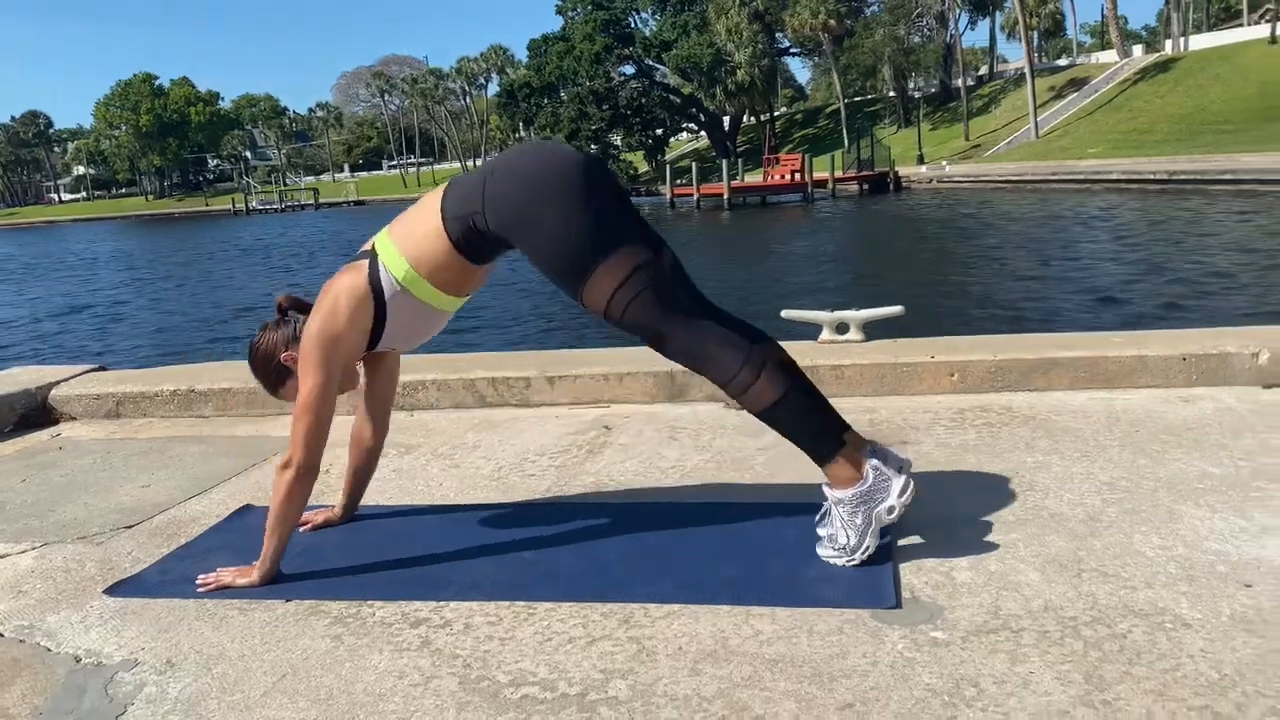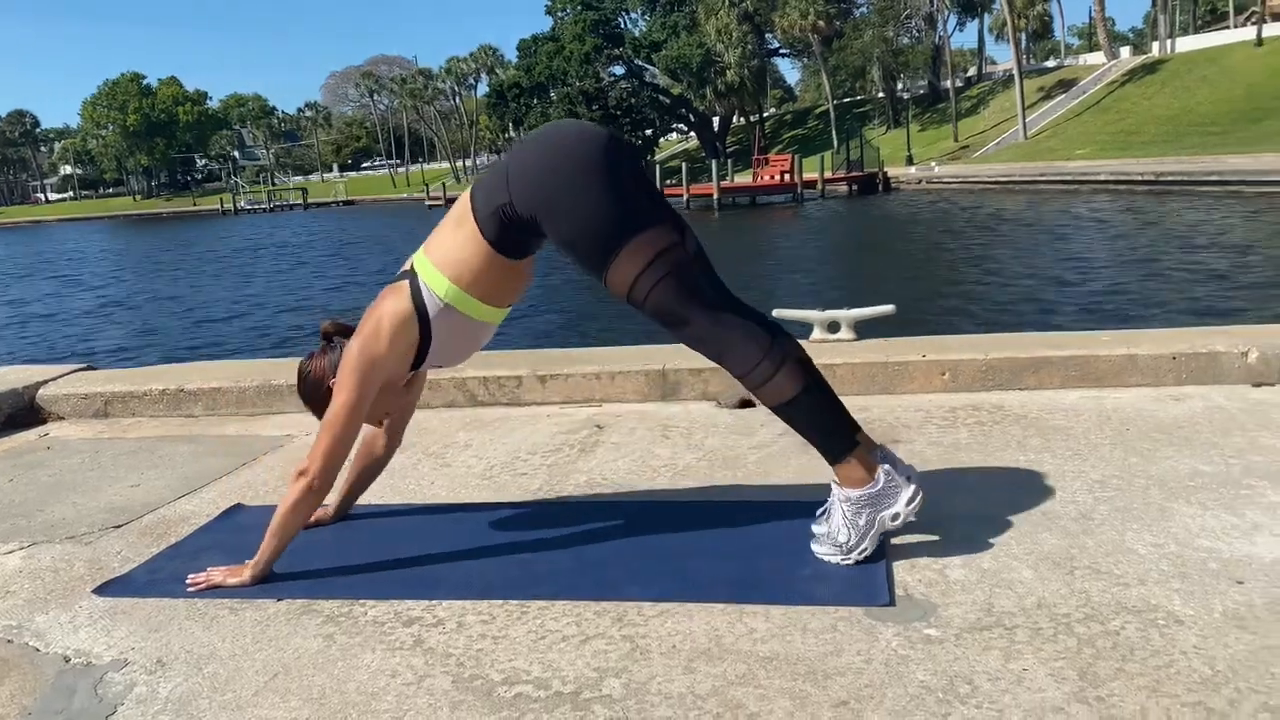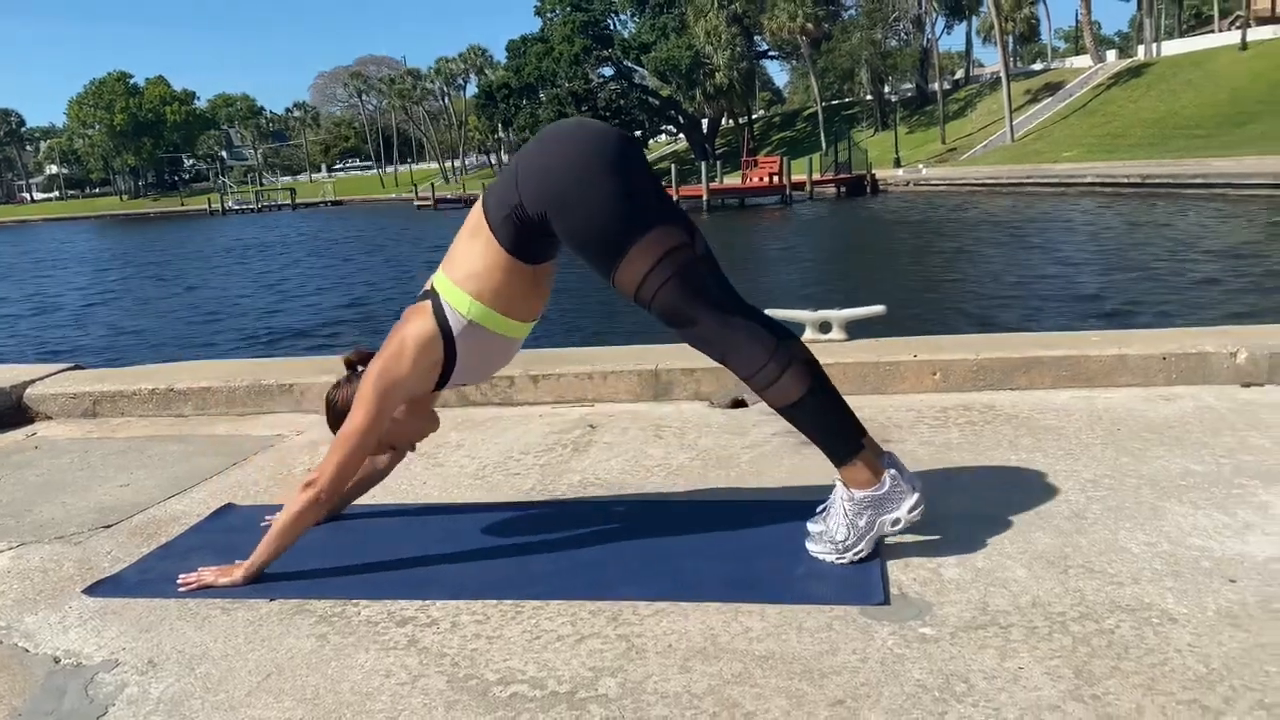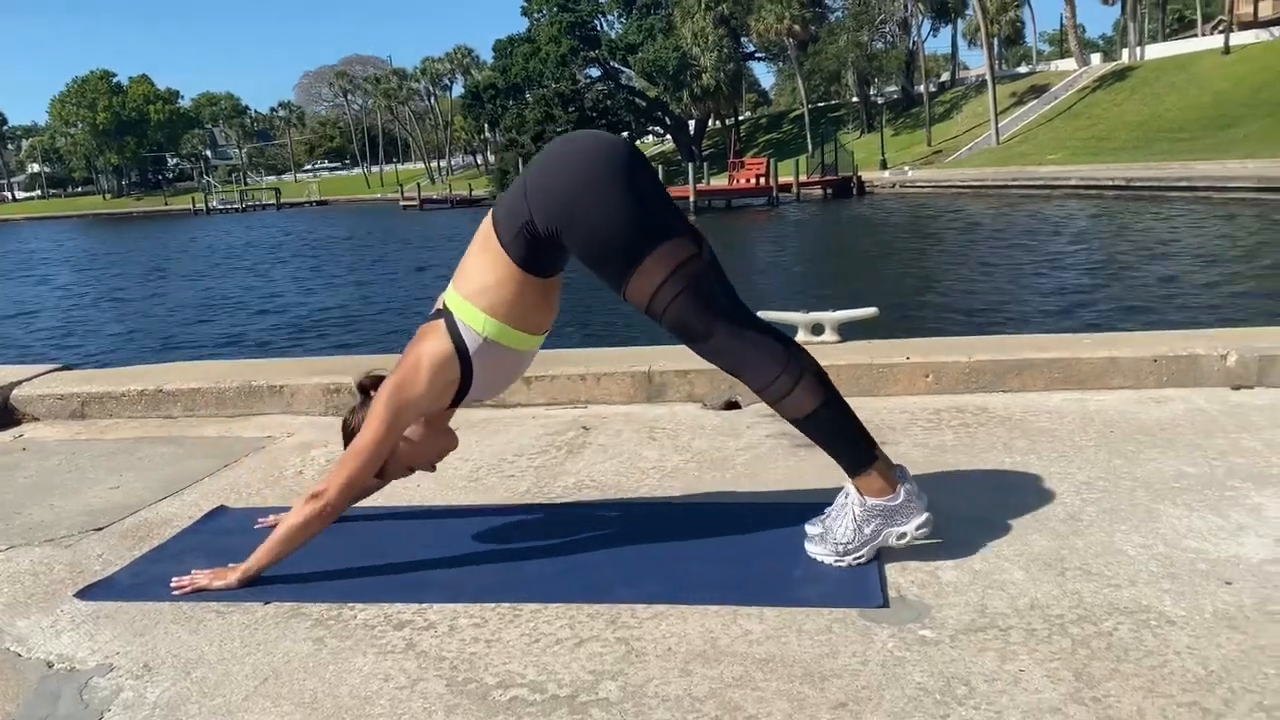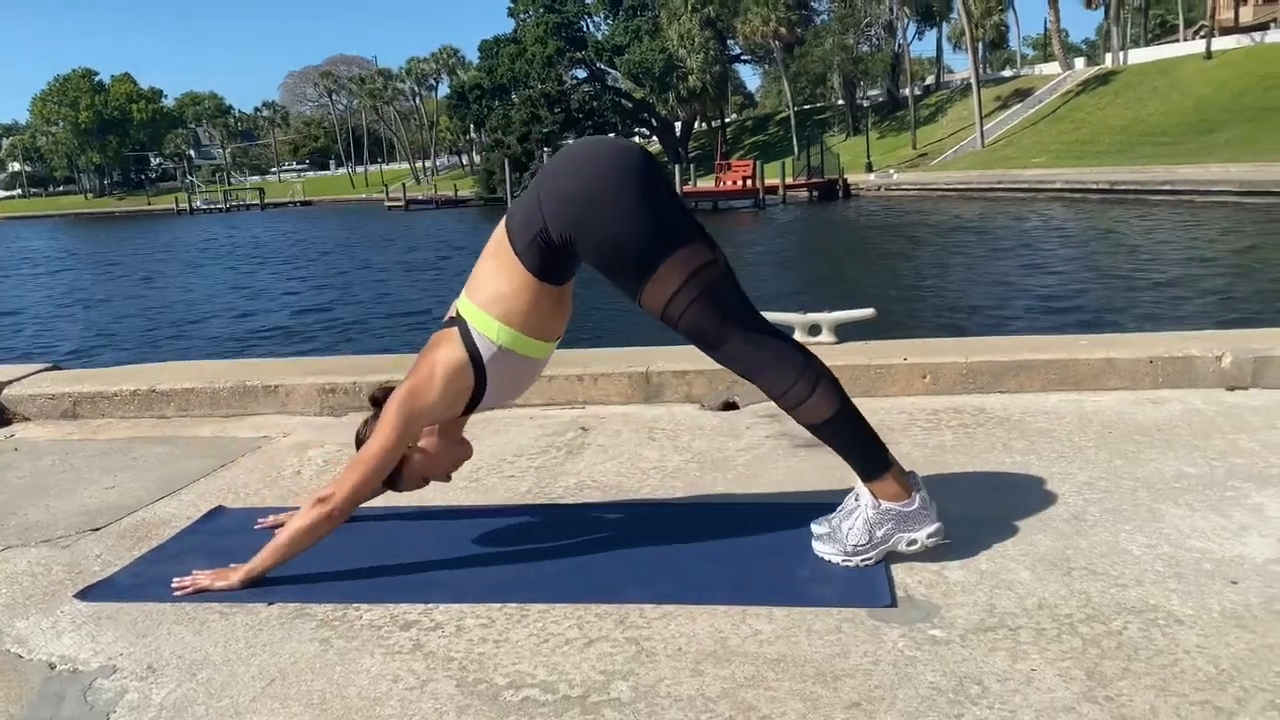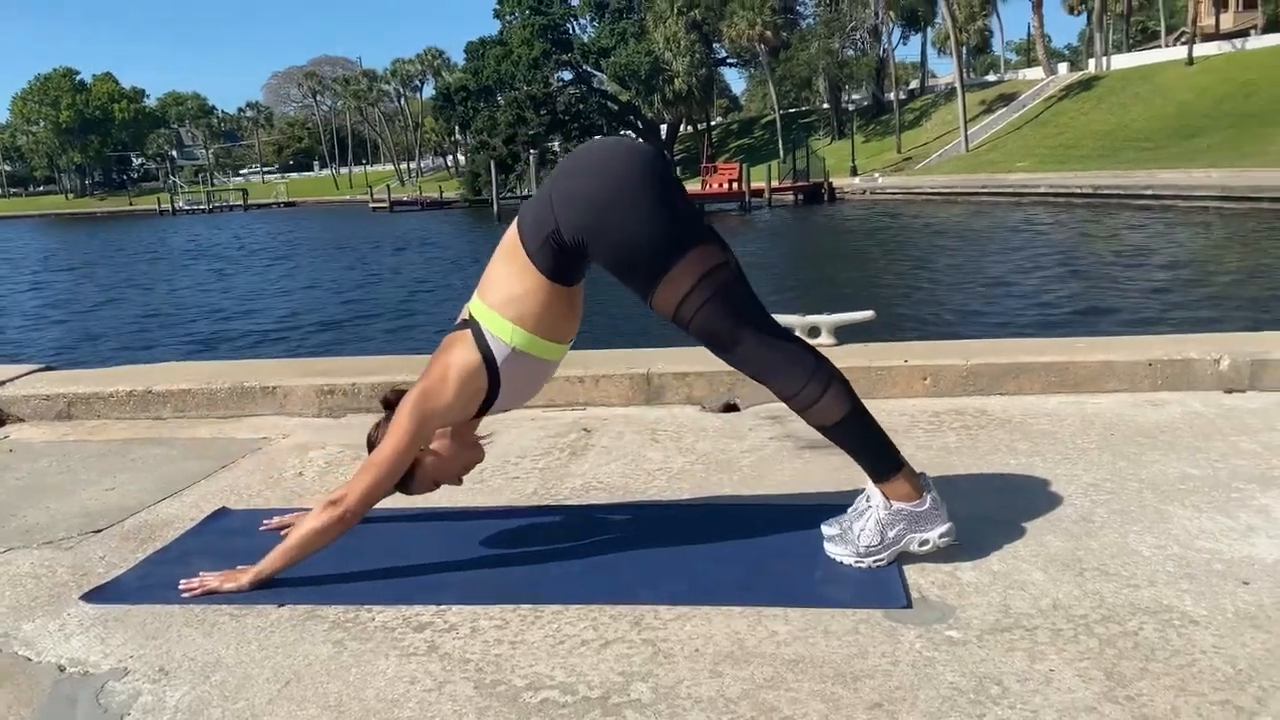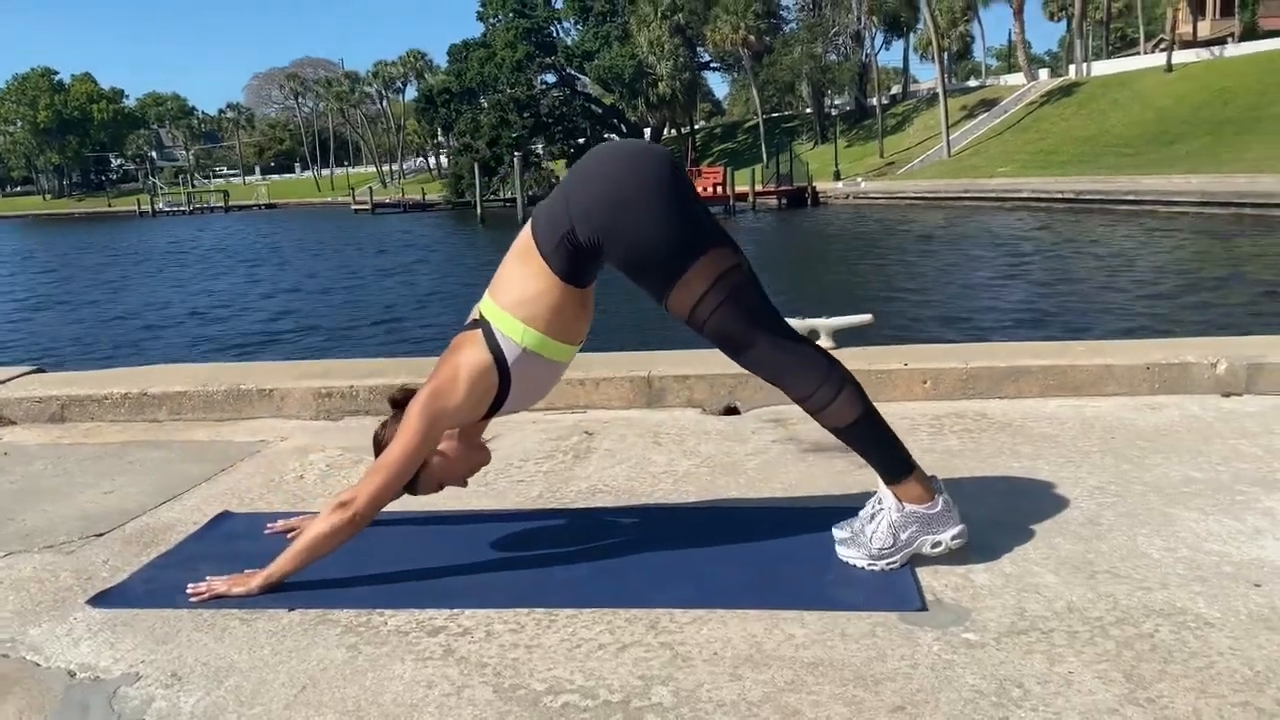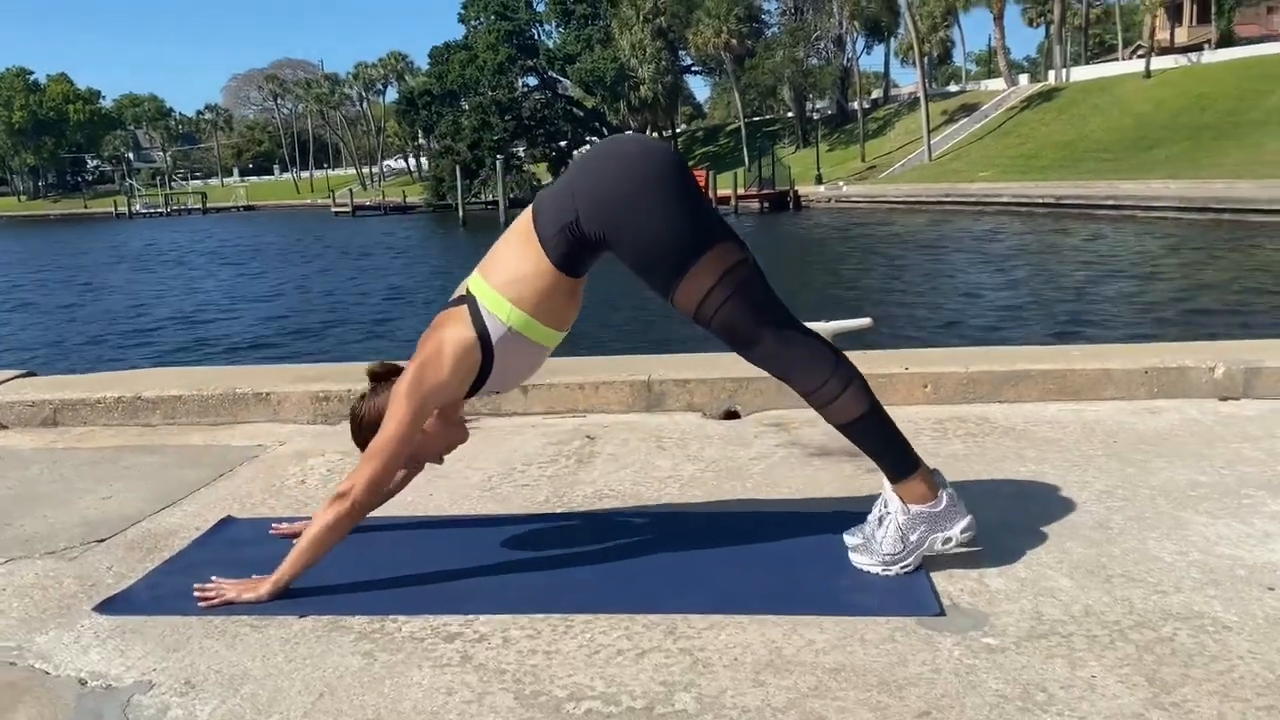
dt=0.2s
person 1, frame 1
left shoulder: (329, 327)
right shoulder: (363, 314)
left elbow: (298, 461)
right elbow: (373, 419)
left wrist: (263, 567)
right wrist: (346, 507)
left hip: (532, 192)
right hip: (543, 179)
left knee: (680, 328)
right knee: (691, 319)
left ankle: (853, 473)
right ankle: (854, 453)
person 1, frame 2
left shoulder: (373, 350)
right shoulder: (398, 341)
left elbow: (313, 470)
right elbow: (387, 437)
left wrist: (255, 567)
right wrist: (339, 510)
left hip: (559, 173)
right hip: (567, 163)
left knee: (703, 318)
right knee: (711, 310)
left ankle: (863, 476)
right ankle: (860, 460)
person 1, frame 3
left shoulder: (398, 371)
right shoulder: (413, 362)
left elbow: (322, 480)
right elbow: (379, 458)
left wrist: (248, 568)
right wrist: (328, 509)
left hip: (568, 171)
right hip: (576, 165)
left knee: (712, 321)
right knee: (718, 314)
left ankle: (869, 478)
right ankle: (863, 467)
person 1, frame 4
left shoulder: (414, 391)
right shoulder: (427, 377)
left elbow: (328, 492)
right elbow: (358, 484)
left wrist: (241, 573)
right wrist: (311, 513)
left hip: (576, 187)
right hip: (585, 177)
left knee: (721, 332)
right knee: (724, 325)
left ankle: (882, 490)
right ankle: (871, 479)
person 1, frame 5
left shoulder: (426, 398)
right shoulder: (439, 385)
left elbow: (336, 498)
left wrist: (245, 572)
right wrist: (312, 513)
left hip: (589, 194)
right hip: (595, 184)
left knee: (734, 337)
right knee: (737, 334)
left ankle: (895, 498)
right ankle: (880, 484)
person 1, frame 6
left shoulder: (439, 400)
right shoulder: (452, 386)
left elbow: (350, 503)
left wrist: (253, 575)
right wrist: (322, 513)
left hip: (601, 196)
right hip: (606, 185)
left knee: (746, 339)
right knee: (748, 336)
left ankle: (906, 498)
right ankle: (892, 486)
person 1, frame 7
left shoulder: (448, 400)
right shoulder: (461, 385)
left elbow: (360, 504)
left wrist: (260, 579)
right wrist: (330, 517)
left hip: (615, 200)
right hip: (620, 188)
left knee: (760, 341)
right knee: (759, 339)
left ankle: (918, 501)
right ankle: (903, 490)
person 1, frame 8
left shoulder: (430, 376)
right shoulder: (442, 364)
left elbow: (355, 492)
right elbow: (374, 486)
left wrist: (269, 584)
right wrist: (334, 517)
left hip: (618, 193)
right hip: (621, 182)
left knee: (767, 335)
right knee: (767, 333)
left ankle: (923, 498)
right ankle: (911, 488)
